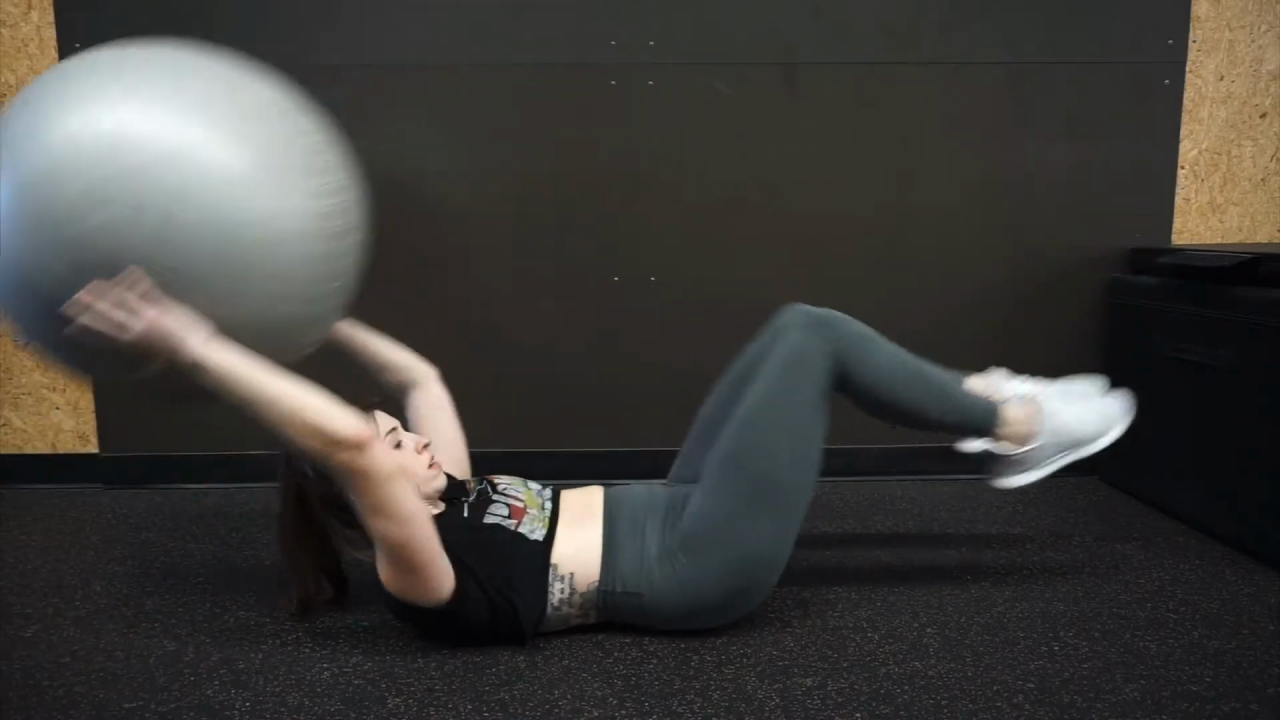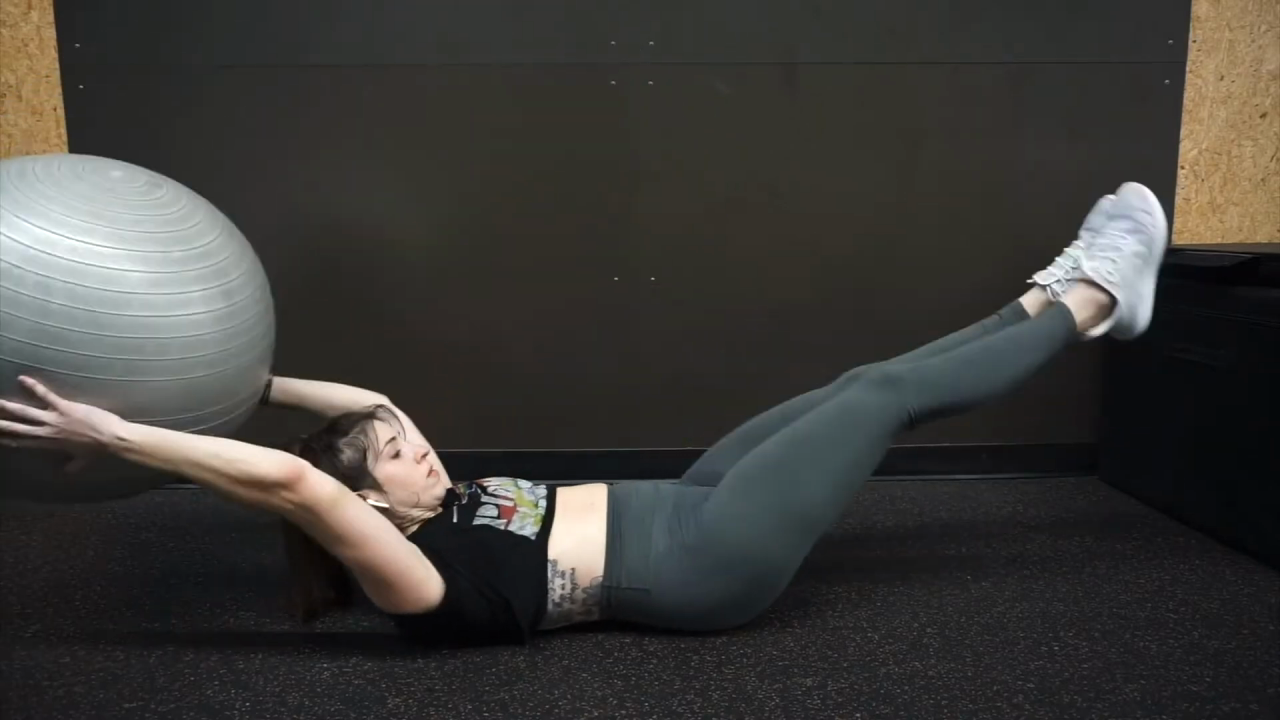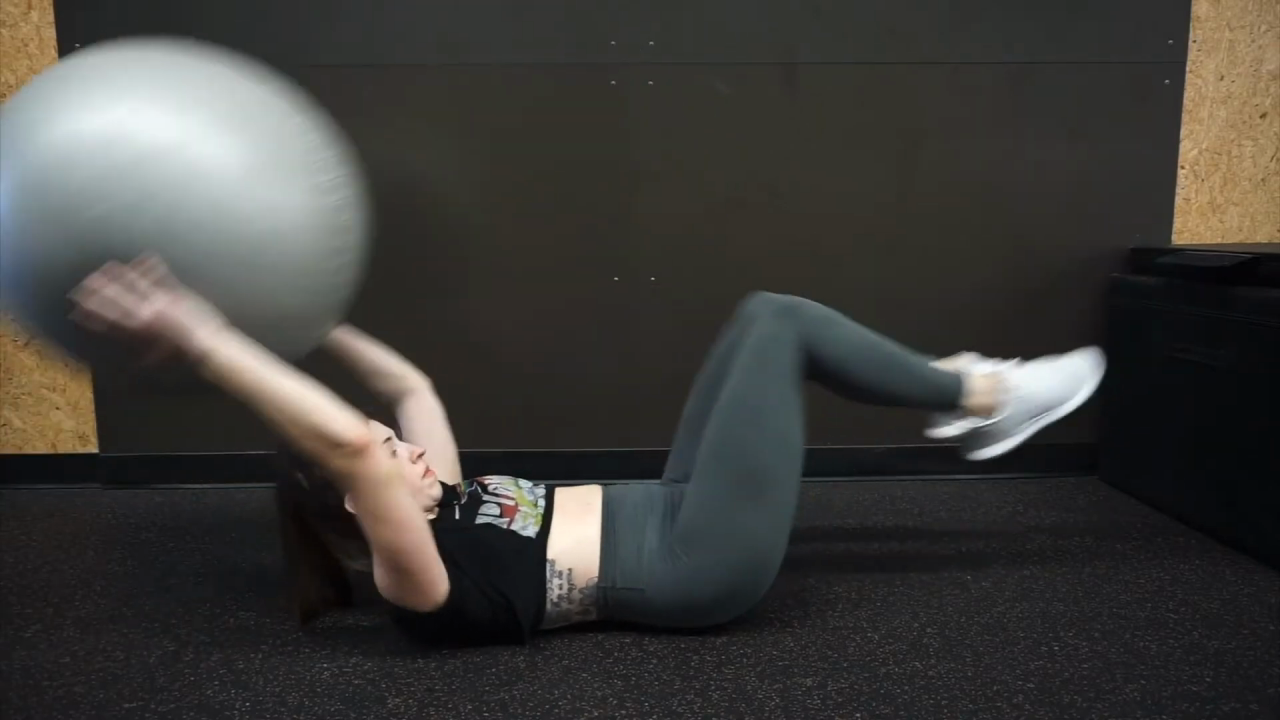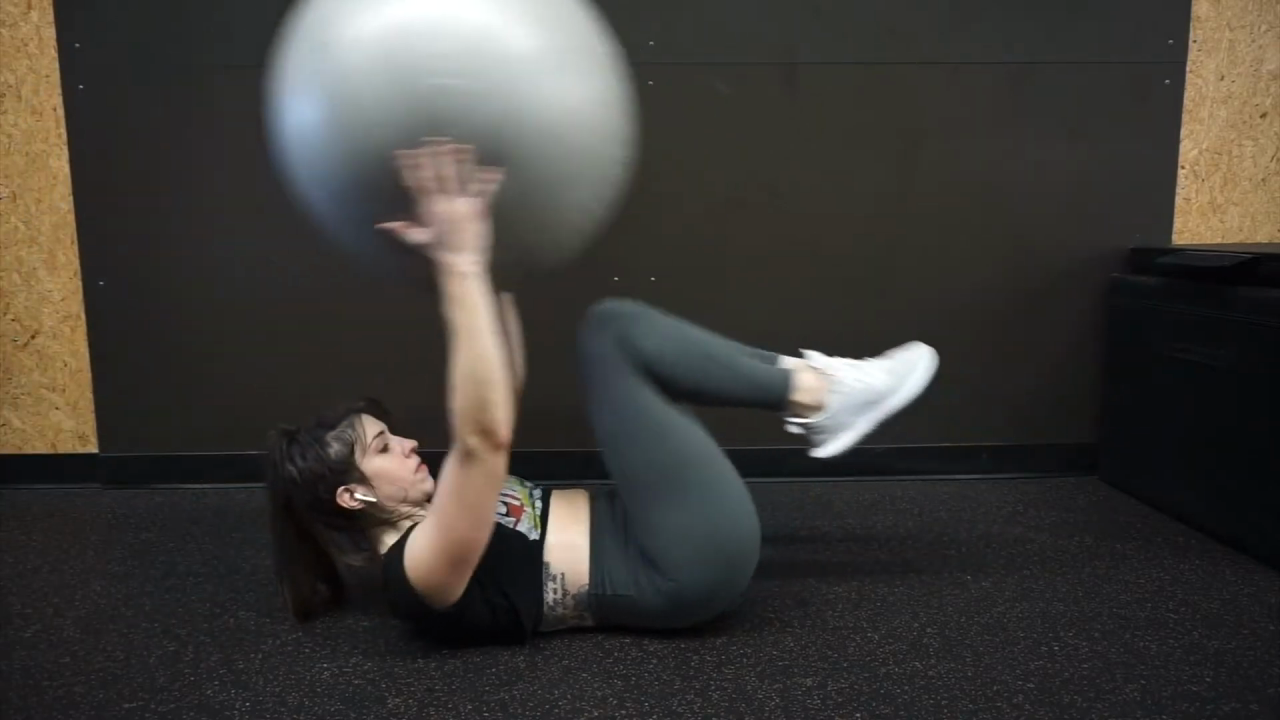
dt=0.3s
person 1, frame 1
left shoulder: (448, 506)
right shoulder: (421, 578)
left elbow: (421, 379)
right elbow: (348, 441)
right wrist: (195, 343)
left hip: (676, 520)
right hip: (702, 568)
left knee: (799, 329)
right knee: (811, 336)
left ankle: (984, 401)
right ankle: (1015, 424)
person 1, frame 2
left shoulder: (442, 517)
right shoulder: (420, 589)
left elbow: (373, 403)
right elbow: (292, 480)
left wrist: (251, 382)
right wrist: (117, 434)
left hip: (687, 516)
right hip: (708, 565)
left knee: (870, 386)
right knee: (879, 395)
left ankle: (1064, 298)
right ankle: (1091, 300)
person 1, frame 3
left shoulder: (450, 513)
right shoulder: (424, 588)
left elbow: (413, 387)
right elbow: (354, 449)
right wrist: (197, 334)
left hip: (673, 516)
right hip: (703, 563)
left knee: (766, 326)
right knee: (771, 320)
left ankle: (972, 392)
right ankle: (980, 394)
person 1, frame 4
left shoulder: (433, 512)
right shoulder: (420, 572)
left elbow: (490, 410)
right elbow: (484, 430)
left wrist: (476, 272)
right wrist: (460, 262)
left hip: (695, 542)
right hip: (700, 559)
left knee: (613, 341)
right knee: (608, 328)
left ankle: (814, 382)
right ankle: (819, 395)
